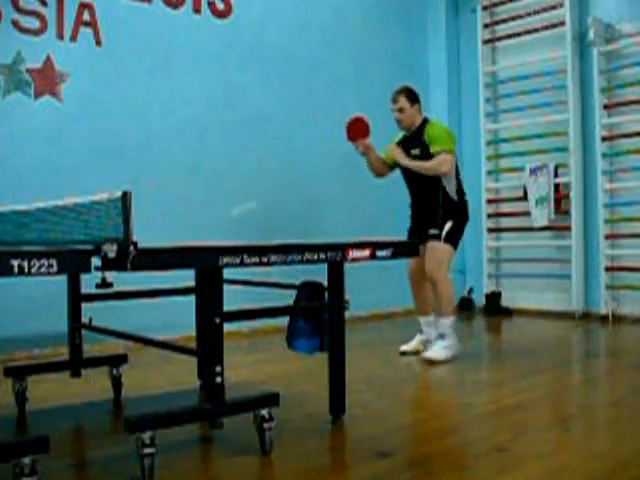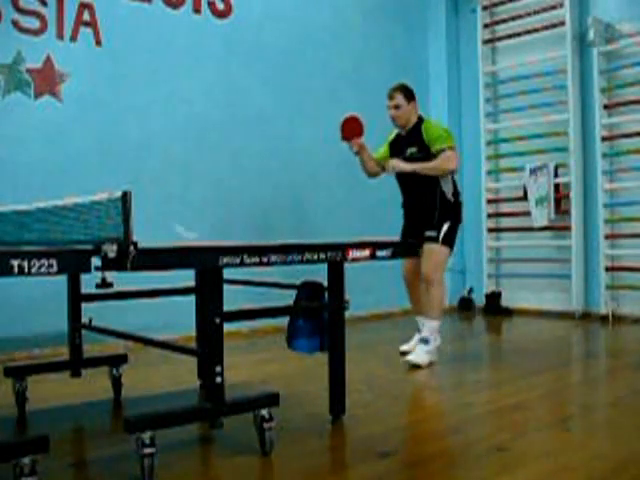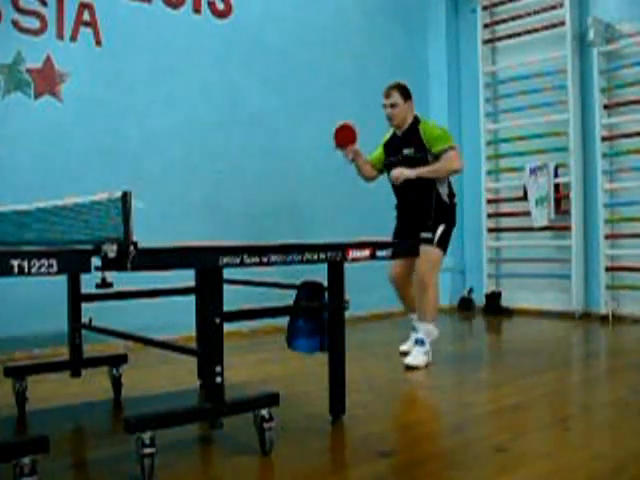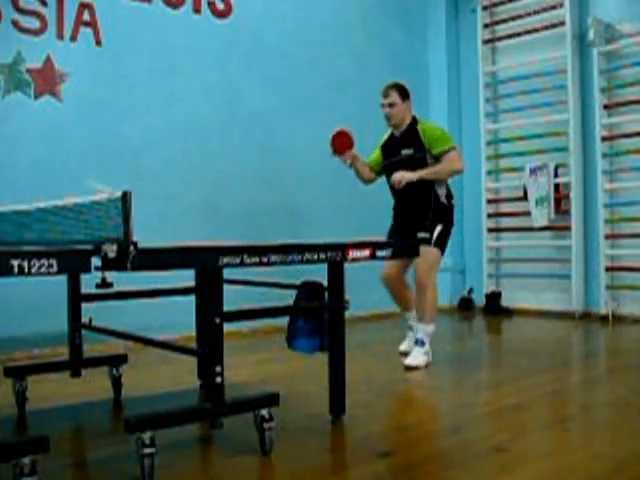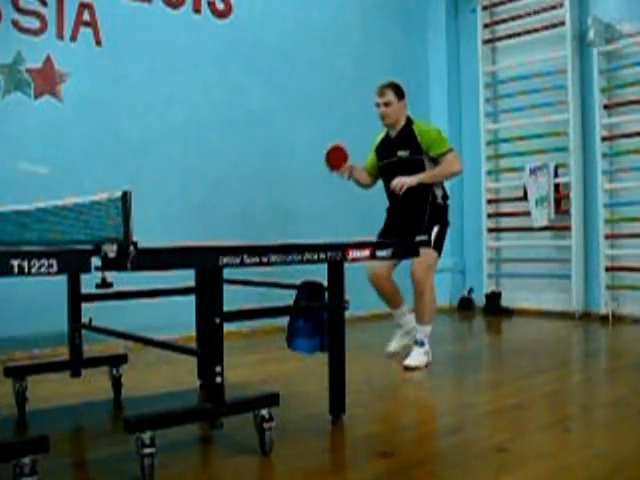
dt=0.3s
person 1, frame 1
left shoulder: (436, 131)
right shoulder: (402, 140)
left elbow: (444, 166)
right elbow: (381, 170)
left wrist: (405, 161)
right wrist: (368, 151)
left hip: (447, 212)
right hip: (421, 214)
left knee: (435, 271)
right knee: (416, 273)
left ankle: (447, 337)
right ankle: (427, 333)
person 1, frame 2
left shoulder: (433, 130)
right shoulder: (395, 140)
left elbow: (450, 163)
right elbow: (374, 169)
left wrist: (408, 166)
right wrist: (361, 151)
left hip: (442, 213)
right hip: (414, 215)
left knee: (431, 274)
right knee: (411, 275)
left ankle: (429, 343)
right ankle: (425, 332)
person 1, frame 3
left shoulder: (430, 131)
right shoulder: (389, 141)
left elbow: (455, 163)
right elbow: (370, 173)
left wrist: (412, 172)
right wrist: (356, 157)
left hip: (435, 215)
right hip: (407, 217)
left knee: (425, 276)
right knee: (398, 275)
left ankle: (423, 345)
right ankle: (422, 329)
person 1, frame 4
left shoulder: (429, 132)
right shoulder: (387, 141)
left elbow: (456, 163)
right elbow: (370, 175)
left wrist: (415, 174)
right wrist: (355, 161)
left hip: (434, 214)
right hip: (404, 216)
left knee: (423, 275)
right knee: (390, 274)
left ankle: (423, 344)
right ankle: (416, 326)
person 1, frame 5
left shoulder: (425, 132)
right shoulder: (381, 143)
left elbow: (455, 165)
right elbow: (369, 179)
left wrist: (414, 179)
right wrist: (352, 171)
left hip: (429, 216)
right hip: (397, 217)
left knee: (420, 276)
right knee: (377, 273)
left ankle: (422, 345)
right ankle: (406, 323)
